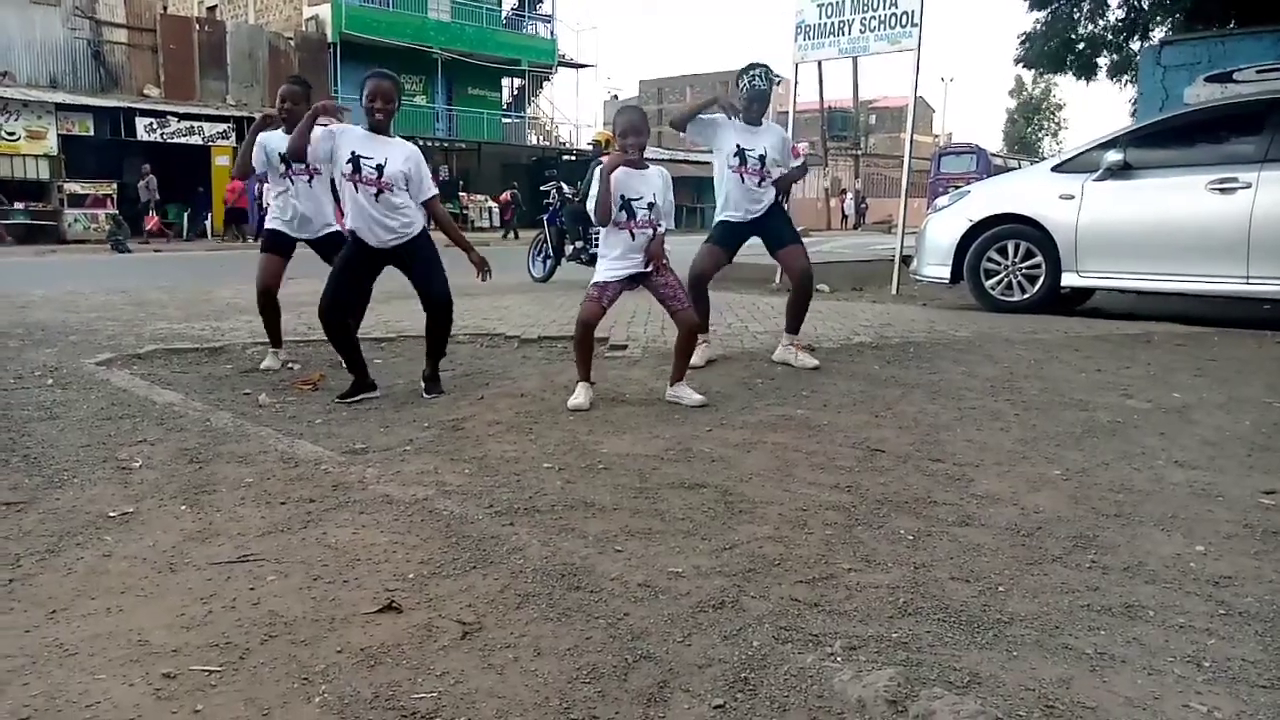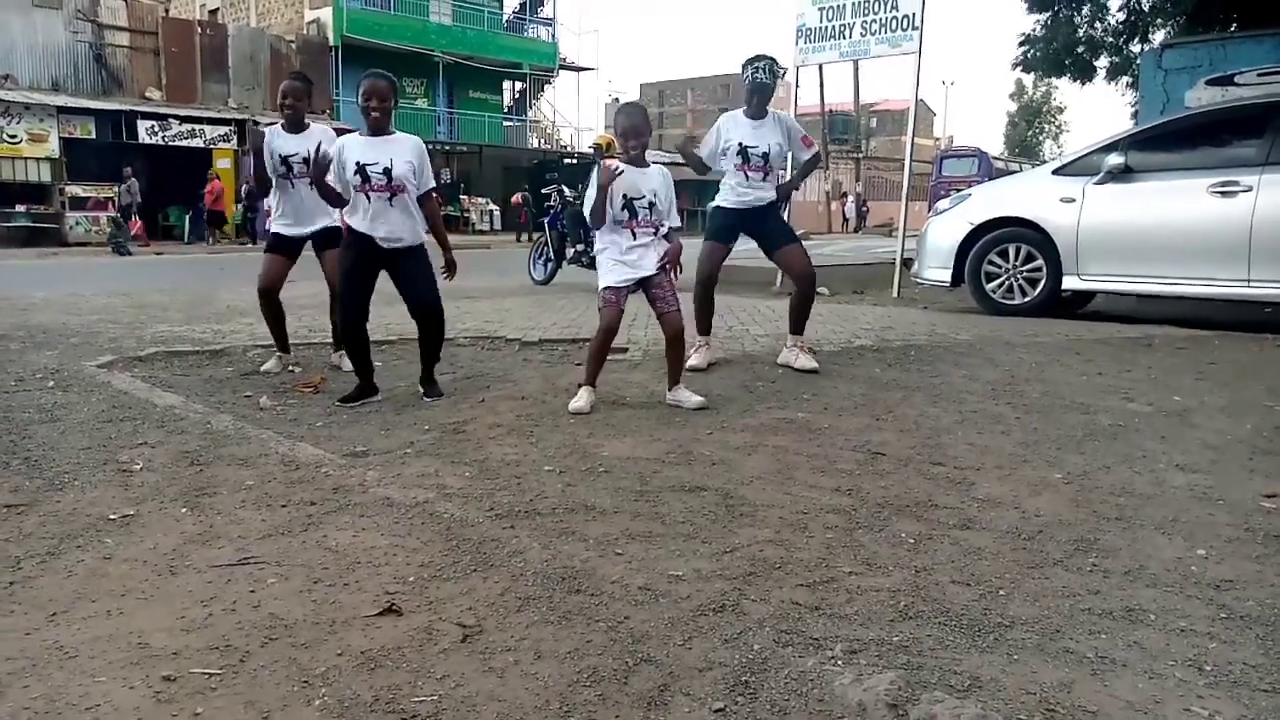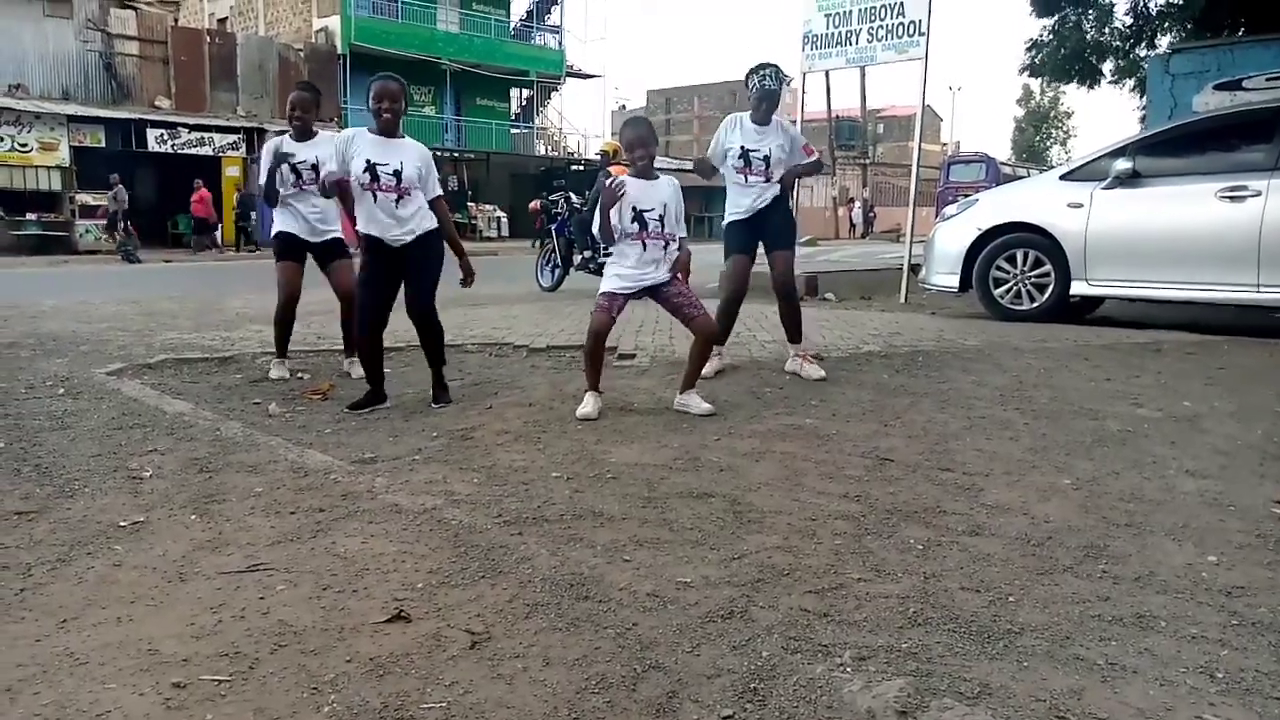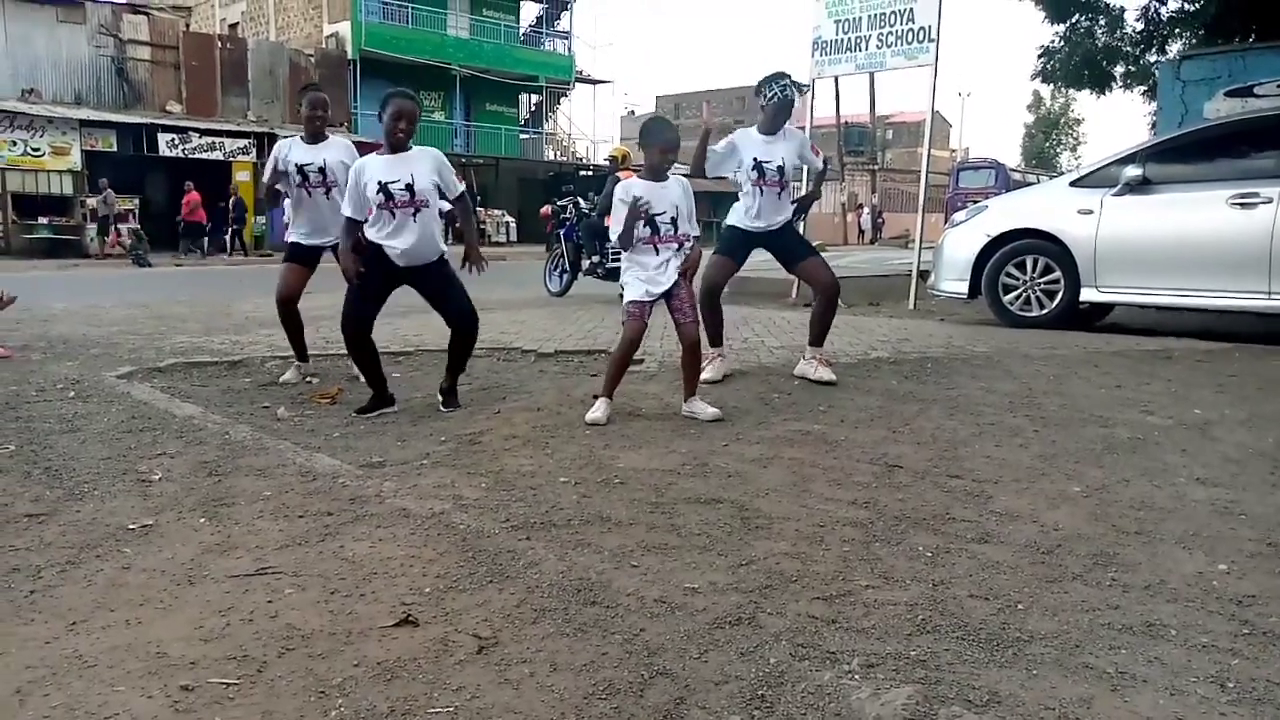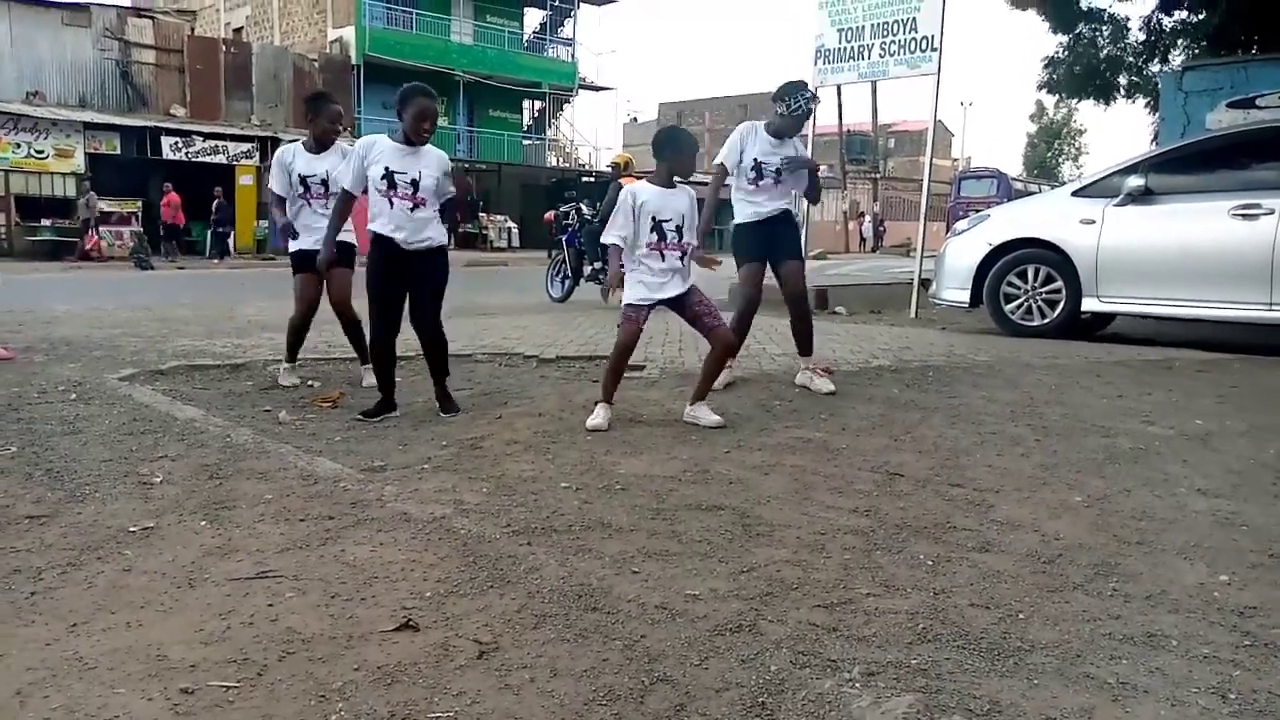
dt=0.4s
person 1, frame 1
left shoulder: (408, 152)
right shoulder: (339, 136)
left elbow: (432, 205)
right elbow: (295, 154)
left wrist: (469, 249)
right wrist: (314, 113)
left hip: (411, 240)
right hip: (361, 242)
left knee: (440, 304)
right knee: (331, 311)
left ankle: (431, 372)
right ankle: (362, 379)
person 1, frame 2
left shoulder: (412, 145)
right shoulder: (343, 146)
left elbow: (427, 200)
right elbow: (338, 200)
left wrist: (446, 248)
right wrist: (317, 175)
left hip: (407, 245)
right hip: (361, 243)
left knee: (430, 311)
right knee: (350, 317)
left ankle: (427, 376)
right ankle: (366, 383)
person 1, frame 3
left shoulder: (418, 151)
right shoulder: (350, 140)
left elbow: (437, 204)
right elbow: (340, 195)
left wrist: (461, 254)
right wrist: (334, 187)
left hip: (422, 241)
right hip: (378, 245)
left knee: (422, 311)
right knee: (368, 320)
left ankle: (438, 381)
right ankle: (376, 390)
person 1, frame 4
left shoulder: (432, 159)
right shoulder: (363, 168)
left elbow: (461, 201)
right elbow: (353, 222)
left wrist: (471, 244)
right wrist: (347, 257)
left hip: (428, 260)
right hip: (379, 258)
left knee: (465, 319)
right knee: (353, 326)
left ankle: (449, 386)
right ankle: (381, 394)
person 1, frame 5
left shoulder: (439, 160)
right shoulder: (369, 147)
left elbow: (447, 212)
right elbow: (346, 198)
left wrist: (457, 191)
right wrist: (328, 243)
left hip: (429, 252)
right hip: (385, 249)
left knee: (428, 323)
right knee: (383, 327)
left ankle: (442, 391)
right ankle: (387, 398)
person 2, frame 1
left shoulder: (776, 133)
right shoulder: (719, 124)
left elbow: (801, 167)
right elbow: (676, 123)
left wrist: (788, 176)
right wrist: (712, 103)
left hip: (770, 212)
right hip: (730, 216)
left knee: (803, 276)
right knee: (697, 275)
left ankle: (789, 344)
right ankle: (702, 342)
person 2, frame 2
left shoulder: (784, 123)
right shoulder: (727, 122)
left elbow: (814, 156)
right elbow: (703, 165)
left wrist: (793, 183)
right wrist: (686, 154)
left hip: (766, 210)
right hip: (727, 208)
left knee: (805, 275)
right knee: (705, 274)
left ankle: (793, 346)
right ankle: (703, 344)
person 2, frame 3
left shoulder: (785, 130)
right shoulder: (731, 124)
left elbow: (816, 162)
right elbow: (709, 171)
left wrist: (794, 172)
right wrist: (699, 166)
left hip: (774, 209)
right hip: (738, 214)
left knee: (785, 285)
right knee: (734, 289)
left ankle: (797, 355)
right ankle: (716, 353)
person 2, frame 4
left shoulder: (795, 137)
right shoulder: (740, 139)
left elbow: (822, 164)
right elbow: (698, 169)
left wrist: (813, 192)
right wrist: (704, 137)
left hip: (782, 227)
right hip: (742, 226)
left knee: (829, 287)
right knee: (709, 287)
left ankle: (811, 358)
right ankle: (716, 356)
person 2, frame 5
left shoulder: (796, 148)
right shoulder: (747, 132)
left elbow: (813, 197)
right elbow: (721, 176)
left wrist: (812, 170)
right wrist: (704, 222)
left hip: (782, 222)
right hip: (747, 224)
left knee: (797, 296)
right knee: (749, 299)
left ankle: (808, 368)
right ankle: (725, 365)
person 3, frame 1
left shoulder: (661, 175)
right shoulder: (607, 170)
left elbow: (665, 223)
right elbow: (602, 220)
left wrist: (659, 241)
right wrist: (605, 175)
left hip: (651, 260)
right hip: (614, 262)
left knee: (691, 321)
right knee: (586, 318)
left ankle: (676, 385)
right ankle: (584, 384)
person 3, frame 2
left shoulder: (662, 174)
right shoulder: (606, 170)
left elbow: (670, 224)
right elbow: (596, 223)
left wrist: (674, 243)
right wrist: (602, 188)
left hip: (654, 261)
right hip: (616, 262)
left knee: (674, 327)
right knee: (609, 325)
left ankle: (675, 388)
right ankle: (587, 387)
person 3, frame 3
left shoulder: (671, 185)
right shoulder: (615, 186)
right elbow: (607, 239)
left wrist: (684, 252)
right wrist: (603, 205)
left hip: (664, 272)
right hip: (623, 272)
left knee: (709, 329)
right knee: (597, 328)
left ankle: (686, 393)
right ankle: (592, 393)
person 3, frame 4
left shoulder: (682, 185)
right shoulder: (626, 189)
left elbow: (692, 231)
right elbow: (624, 244)
left wrist: (695, 250)
right wrist: (630, 221)
left hip: (676, 272)
right hip: (640, 274)
left knee: (691, 338)
right knee: (631, 337)
left ankle: (691, 400)
right ankle: (604, 399)
person 3, frame 5
left shoulder: (688, 196)
right shoulder: (635, 192)
right elbow: (616, 240)
left wrist: (698, 254)
right wrist: (614, 269)
left hip: (681, 281)
right hip: (642, 281)
left knee: (726, 340)
right knee: (625, 341)
left ankle: (696, 405)
right ankle: (604, 404)
person 4, frame 1
left shoulder: (324, 135)
right shoulder: (266, 139)
right elbow: (240, 175)
right wrist: (253, 132)
left hip: (324, 224)
right hip: (281, 224)
right knee: (265, 288)
right ankle: (275, 349)
person 4, frame 2
left shoulder: (325, 134)
right shoulder: (268, 136)
right elbow: (262, 190)
right wrist: (255, 151)
left hip: (325, 221)
right hip: (285, 225)
left knee: (340, 285)
right knee: (266, 288)
left ankle: (340, 349)
right ankle: (282, 352)
person 4, frame 3
left shoulder: (334, 142)
right shoulder: (274, 147)
right elbow: (270, 200)
right wrist: (274, 165)
left hip: (328, 230)
right hip: (289, 229)
left knee: (350, 293)
right knee: (288, 296)
left ankle: (351, 356)
right ankle: (280, 358)
person 4, frame 4
left shoulder: (345, 147)
right shoulder: (284, 149)
right elbow: (273, 201)
right wrist: (272, 183)
left hip: (345, 231)
right hip: (303, 235)
right knee: (285, 297)
right ankle: (301, 361)
person 4, frame 5
left shoulder: (346, 154)
right shoulder: (286, 155)
right elbow: (277, 201)
right wrist: (282, 220)
left hip: (340, 238)
right hip: (306, 242)
left knee: (341, 304)
right knee: (306, 307)
left ankle: (366, 364)
right ankle: (289, 363)
